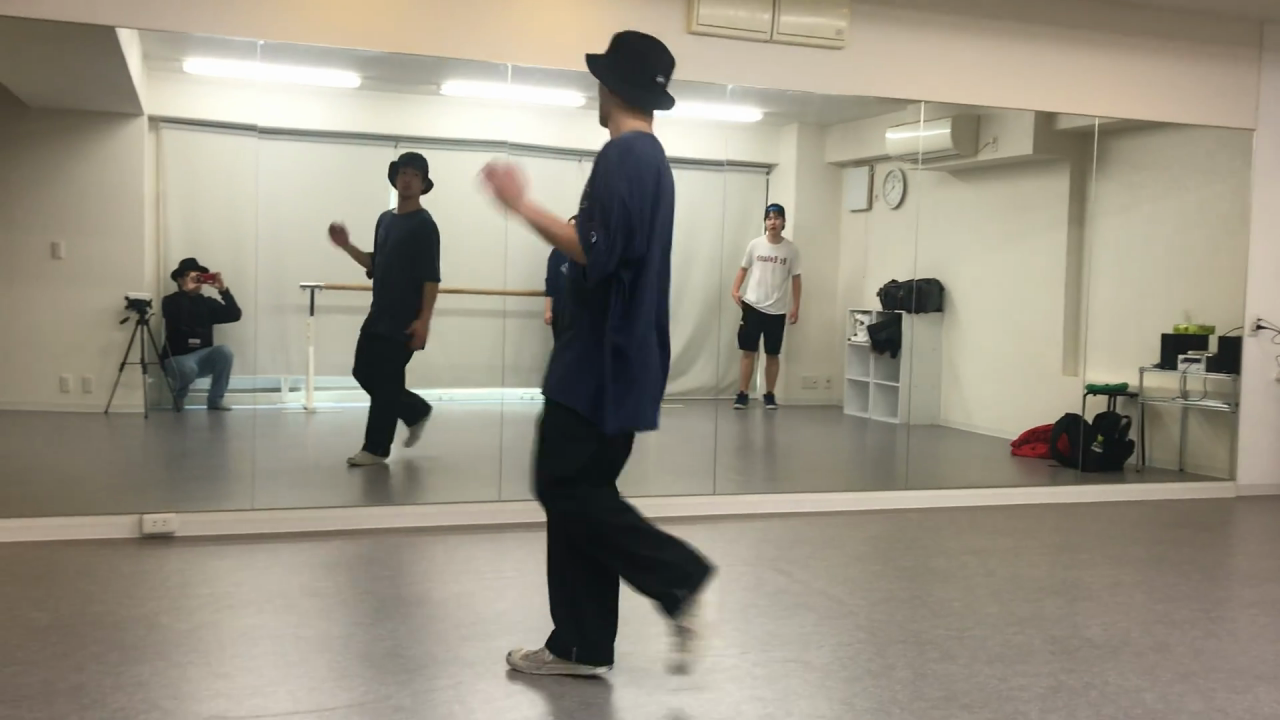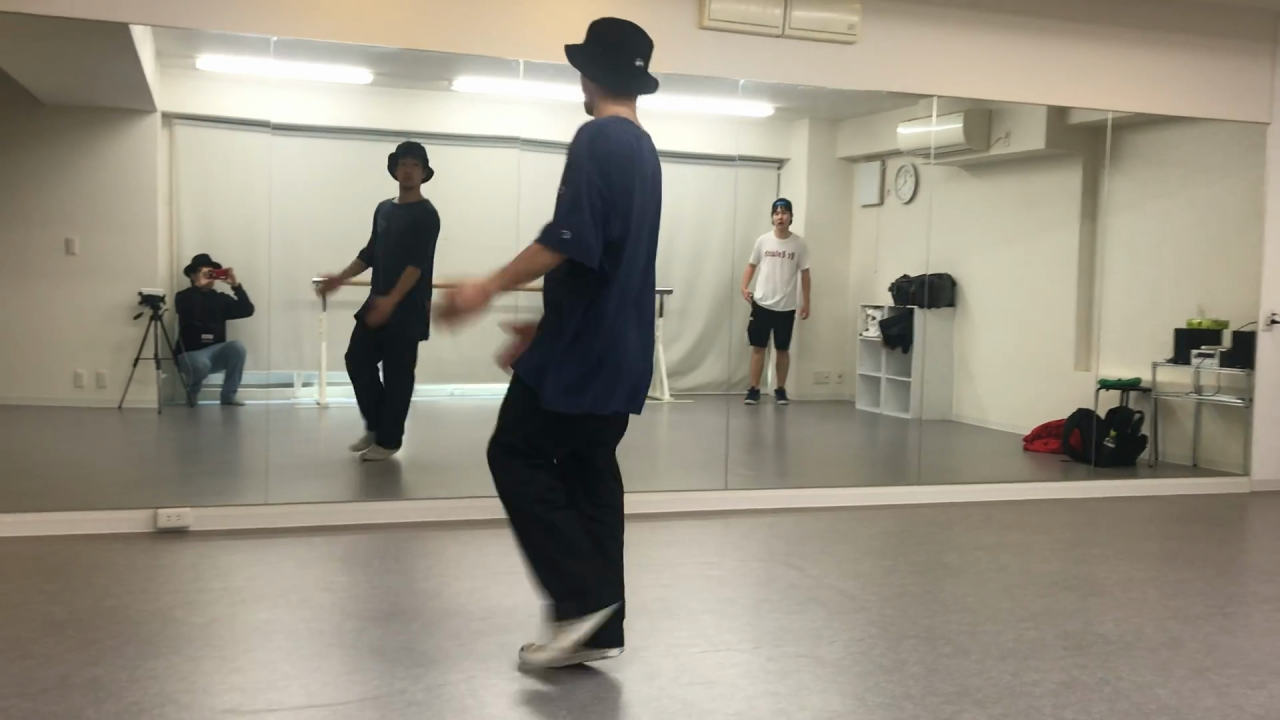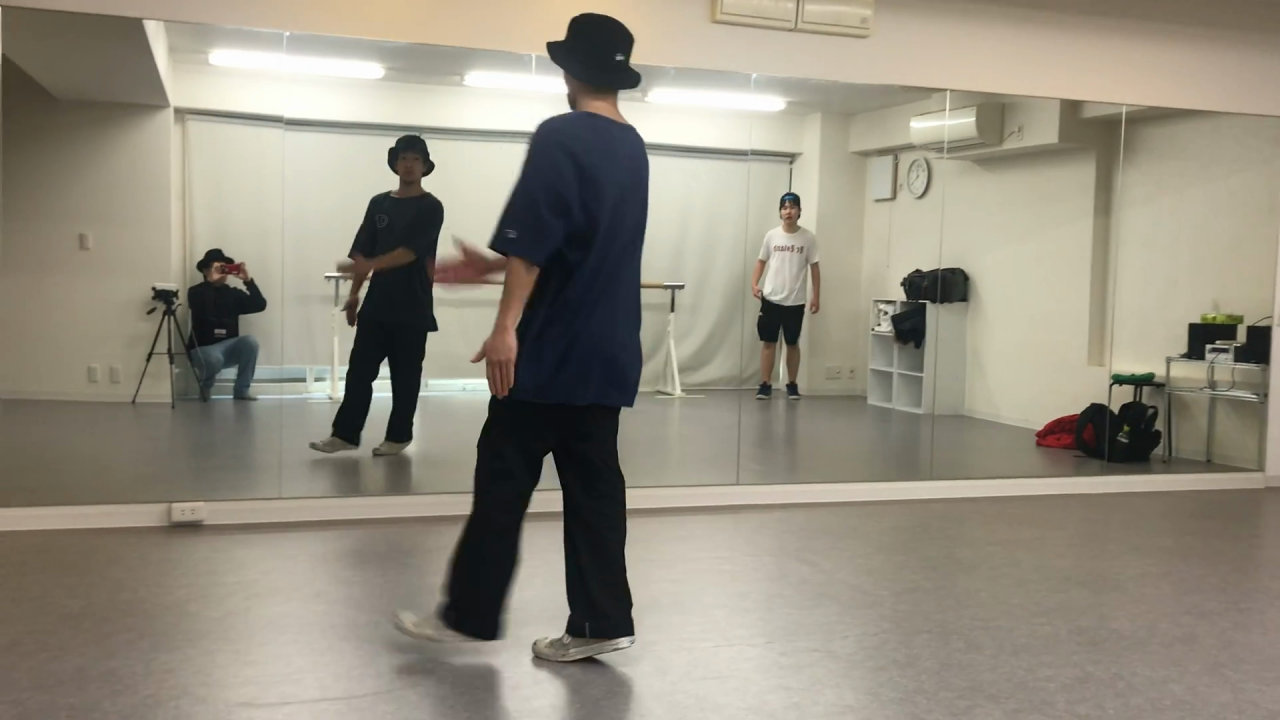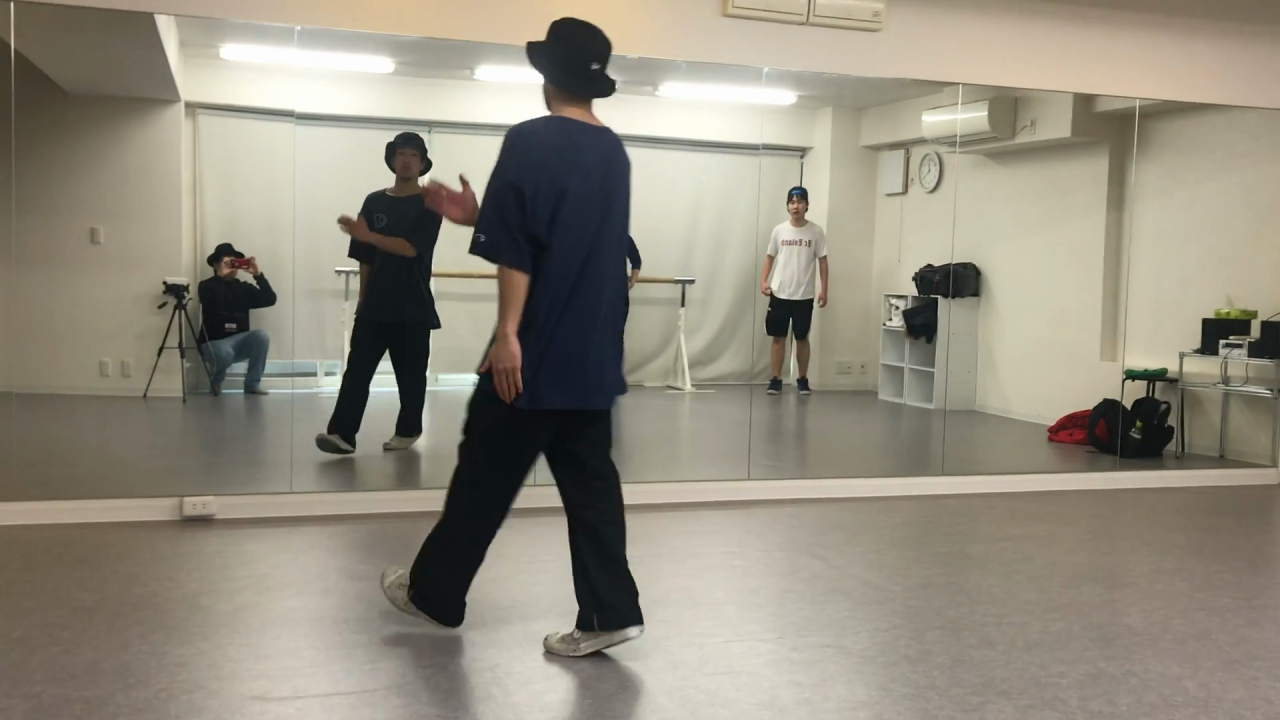
dt=0.1s
person 1, frame 1
left shoulder: (623, 154)
right shoulder: (647, 158)
left elbow: (592, 250)
left wrist: (520, 204)
left hip: (602, 363)
right hip: (612, 358)
left knee: (568, 488)
right knee: (577, 488)
left ankle: (678, 577)
right ankle: (580, 643)
person 1, frame 2
left shoulder: (596, 141)
right shoulder: (641, 148)
left elbow: (567, 242)
left wrist: (486, 289)
right wrist: (541, 324)
left hip: (579, 349)
right hip: (620, 348)
left knee: (519, 466)
right knee: (589, 480)
left ankle: (584, 599)
right ankle: (594, 625)
person 1, frame 3
left shoulder: (561, 134)
right shoulder: (632, 145)
left elbow: (533, 239)
left wrist: (506, 326)
right wrist: (488, 264)
left hip: (558, 342)
right hip: (609, 343)
left knee: (505, 468)
right knee: (592, 475)
left ankle: (468, 613)
right ankle: (600, 619)
person 1, frame 4
left shoulder: (531, 141)
right shoulder: (614, 152)
left elbow: (513, 250)
left wrist: (507, 334)
right wrist: (475, 211)
left hip: (538, 347)
right hip: (595, 349)
left knee: (486, 470)
right knee: (586, 473)
left ankle: (434, 595)
right ankle: (607, 610)
person 2, frame 1
left shoulder: (424, 225)
right shoulder: (385, 219)
left elbow: (430, 276)
left wrist: (424, 320)
right wrist: (346, 245)
left hip: (404, 319)
right hip: (380, 315)
left knee: (386, 379)
right knee: (365, 372)
left ankle: (376, 447)
right ankle: (415, 411)
person 2, frame 2
left shoulder: (426, 214)
right shoulder: (384, 210)
left elbow: (417, 265)
left wrist: (392, 300)
right wrist: (340, 278)
left hip: (406, 310)
right hip: (377, 304)
left knee: (397, 376)
right knee: (357, 364)
left ankle: (388, 441)
right ankle: (377, 428)
person 2, frame 3
left shoulder: (430, 207)
right shoulder: (378, 204)
left elbow: (413, 251)
right elbow: (364, 250)
left wrist: (371, 264)
right wrist: (354, 294)
left hip: (411, 304)
right hip: (378, 300)
left knee: (405, 372)
right knee: (359, 366)
left ankle: (399, 435)
right ankle: (345, 434)
person 2, frame 4
left shoulder: (430, 205)
right shoulder: (374, 202)
left elbow: (413, 246)
right elbow: (365, 257)
left wrist: (368, 235)
right wrist: (363, 297)
left hip: (413, 304)
right hip: (375, 303)
left knee: (410, 372)
right knee: (358, 366)
left ankle: (408, 432)
right ankle: (341, 434)
person 3, frame 1
left shoulder: (791, 249)
right shoulder: (755, 245)
left elbow: (795, 278)
right elbow: (743, 269)
left wrist: (795, 307)
right wrist: (735, 290)
left hip: (777, 311)
right hip: (752, 306)
left knee: (772, 354)
right knee: (748, 352)
left ankle: (769, 394)
right ankle: (742, 394)
person 3, frame 2
left shoulder: (799, 244)
right shoulder: (763, 241)
left elbow: (805, 274)
right elbow: (752, 265)
left wrist: (806, 302)
right wrist: (744, 287)
left hip: (786, 306)
right hip: (761, 303)
left knee: (782, 349)
right knee: (758, 347)
left ankle: (780, 389)
right ankle: (754, 389)
person 3, frame 3
left shoulder: (808, 238)
right shoulder: (771, 236)
left elbow: (814, 267)
right elbow: (761, 261)
left wrist: (816, 296)
right wrist: (755, 283)
left hip: (796, 301)
right hip: (771, 298)
left knee: (792, 344)
right knee: (768, 342)
left ankle: (792, 384)
right ankle: (765, 384)
person 3, frame 4
left shoulder: (816, 232)
right shoulder: (779, 231)
left elbow: (822, 261)
right elbow: (769, 257)
left wrist: (824, 290)
right wrist: (764, 281)
left hip: (804, 296)
right hip: (779, 294)
left knee: (802, 338)
right knee: (778, 337)
left ankle: (803, 379)
right ankle: (775, 379)
